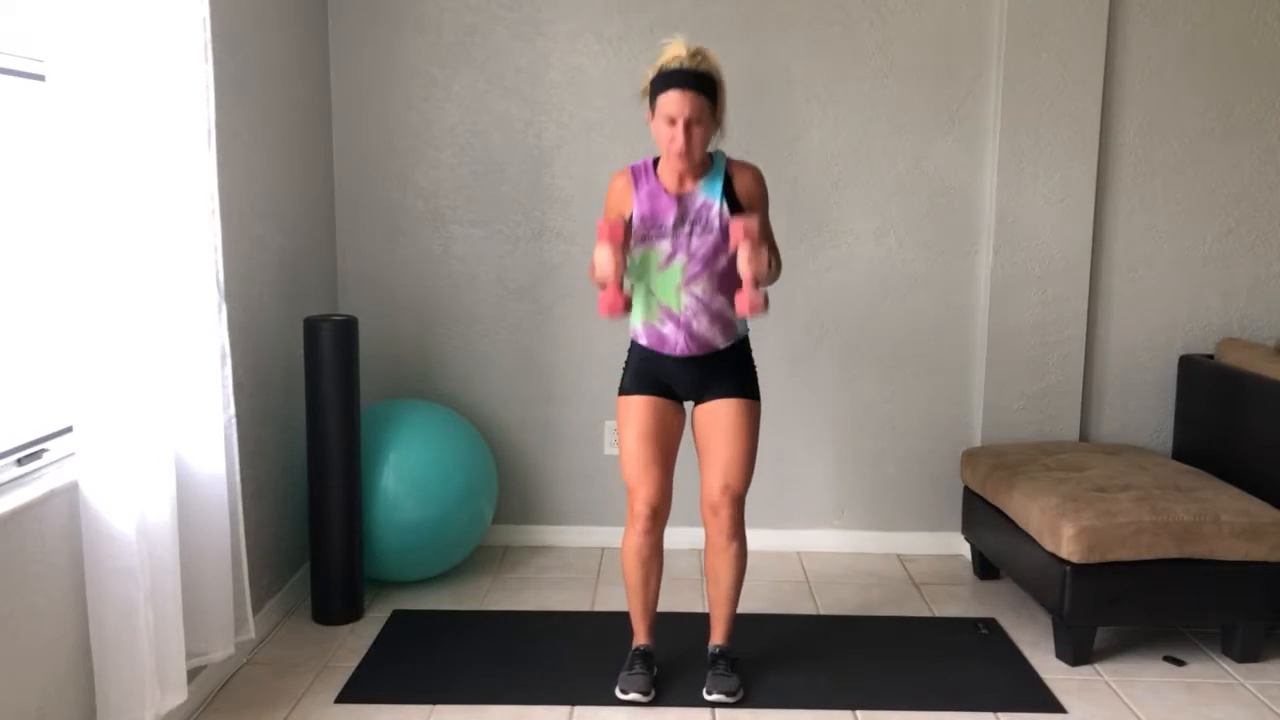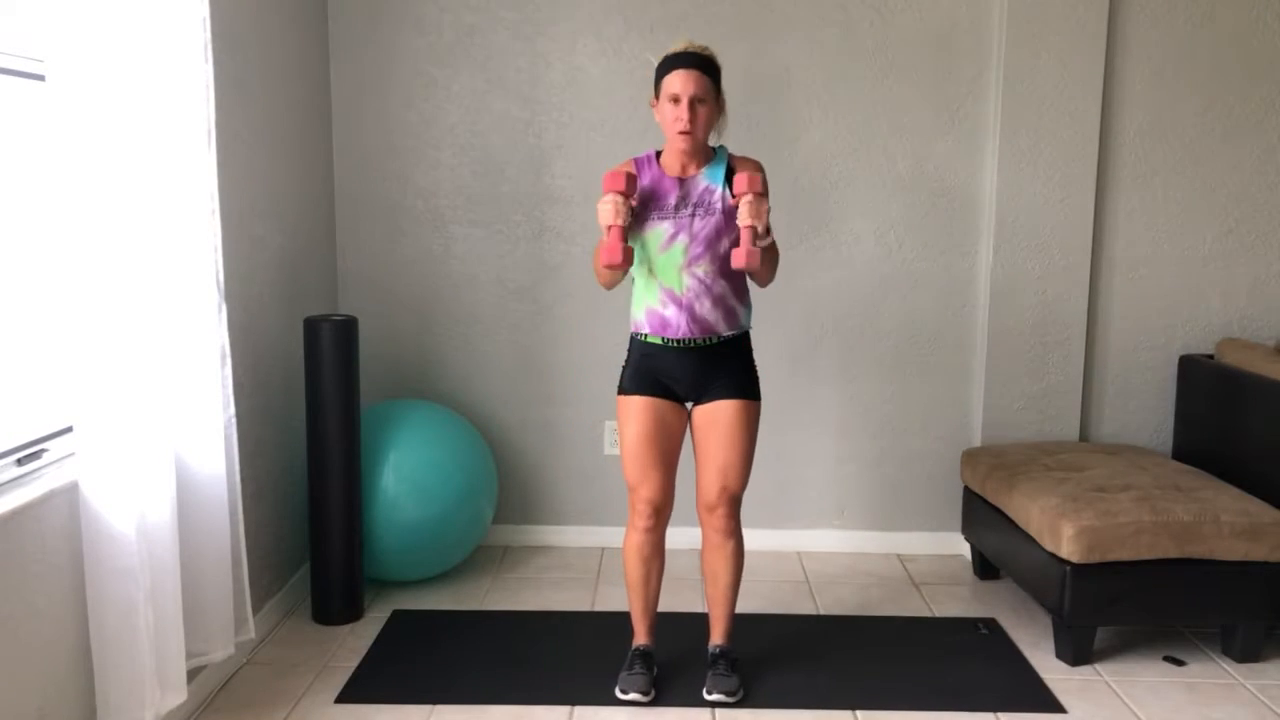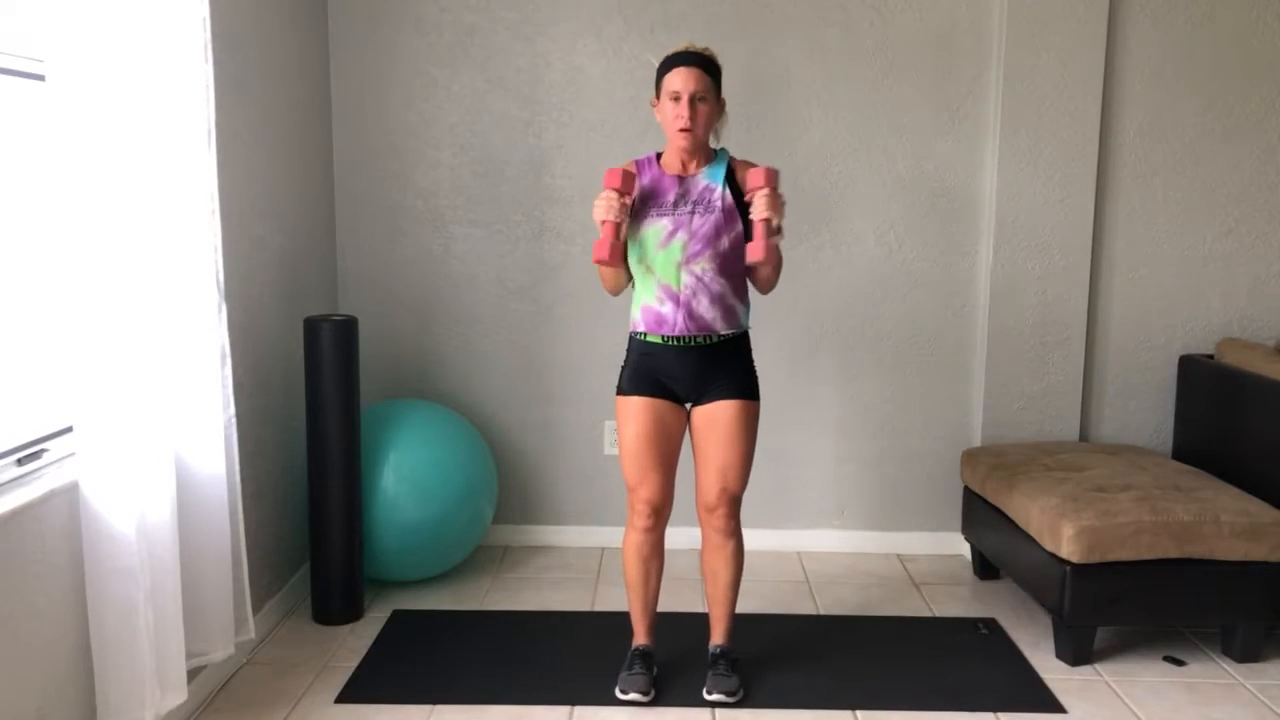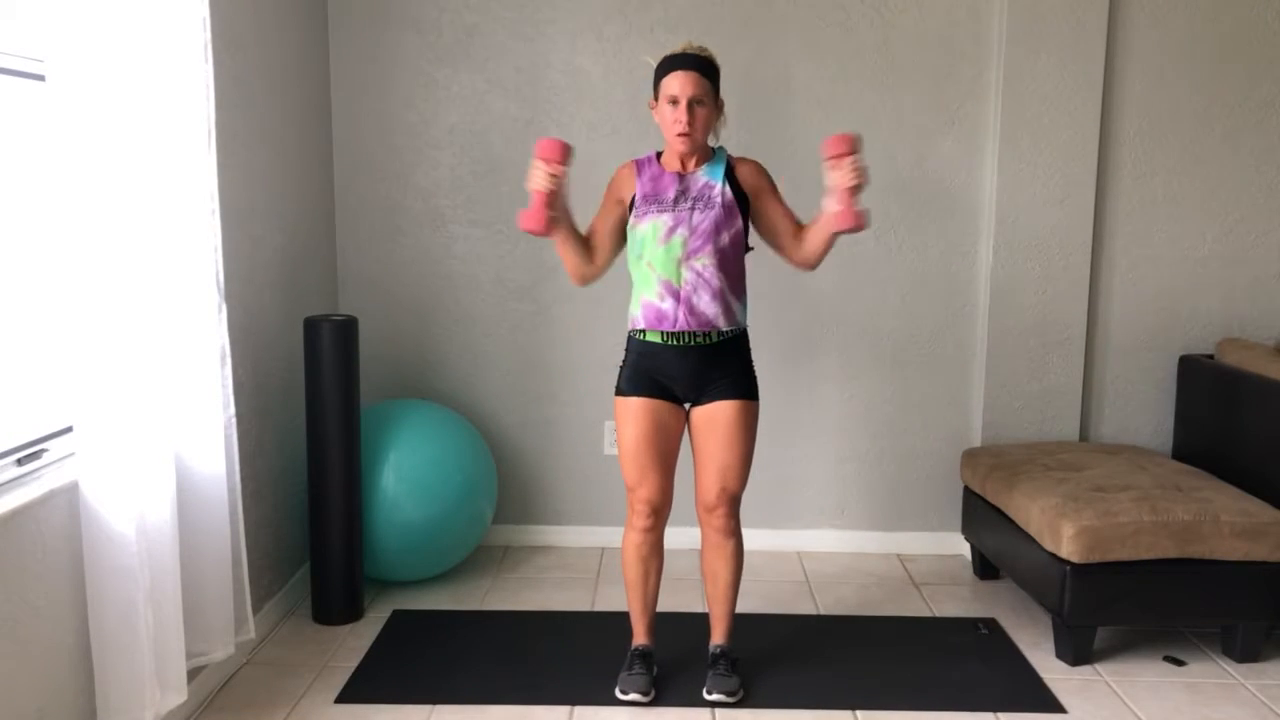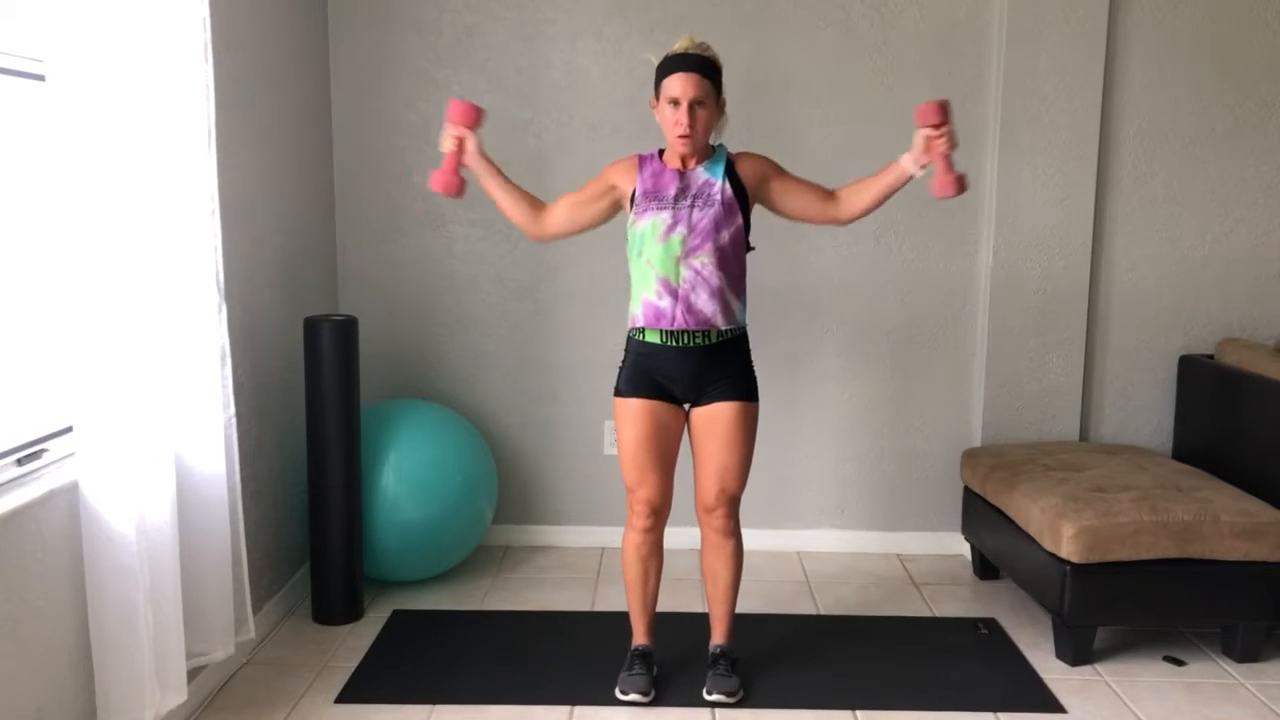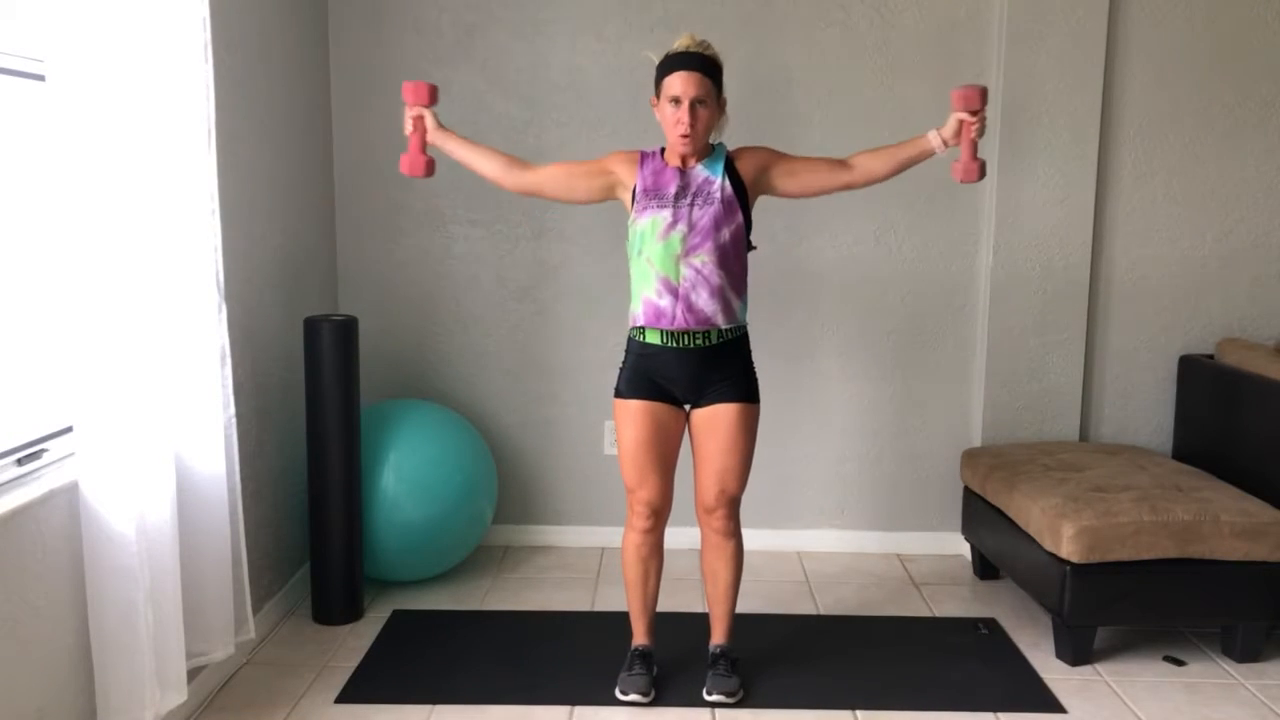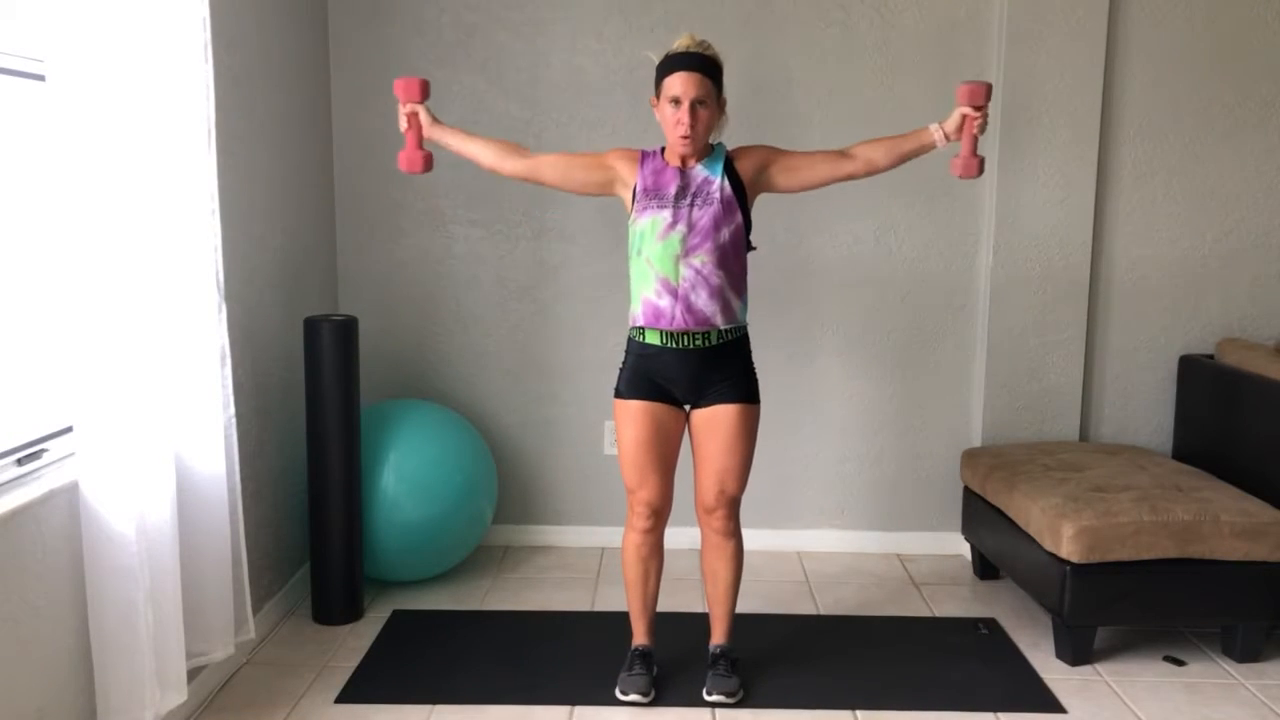
dt=0.2s
person 1, frame 1
left shoulder: (742, 180)
right shoulder: (627, 185)
left elbow: (770, 265)
right elbow: (605, 267)
left wrist: (761, 262)
right wrist: (604, 267)
left hip: (726, 364)
right hip: (650, 364)
left knee: (724, 509)
right knee: (645, 510)
left ankle: (719, 647)
right ankle: (642, 646)
person 1, frame 2
left shoulder: (742, 174)
right shoulder: (631, 176)
left elbow: (765, 276)
right elbow: (605, 278)
left wrist: (760, 233)
right wrist: (608, 229)
left hip: (725, 361)
right hip: (651, 360)
left knee: (720, 510)
right knee: (646, 510)
left ankle: (720, 648)
right ankle: (642, 646)
person 1, frame 3
left shoulder: (743, 177)
right shoulder: (633, 178)
left elbow: (766, 283)
right elbow: (613, 284)
left wrist: (770, 233)
right wrist: (604, 229)
left hip: (724, 361)
right hip: (649, 360)
left knee: (720, 510)
right knee: (646, 509)
left ankle: (720, 648)
right ankle: (641, 646)
person 1, frame 4
left shoulder: (745, 176)
right shoulder: (630, 178)
left elbow: (804, 255)
right elbow: (584, 270)
left wrist: (835, 204)
right wrist: (554, 207)
left hip: (723, 361)
right hip: (648, 359)
left knee: (720, 510)
right knee: (645, 508)
left ankle: (720, 649)
right ankle: (641, 647)
person 1, frame 5
left shoulder: (746, 172)
right shoulder: (629, 175)
left elbow: (835, 209)
right elbow: (540, 224)
left wrist: (908, 165)
right wrist: (476, 162)
left hip: (722, 362)
right hip: (648, 360)
left knee: (719, 511)
right knee: (644, 510)
left ankle: (720, 649)
right ankle: (640, 648)
person 1, frame 6
left shoulder: (747, 168)
right shoulder: (627, 170)
left elbow: (851, 172)
right elbow: (521, 176)
left wrist: (935, 141)
right wrist: (441, 137)
left hip: (723, 361)
right hip: (648, 360)
left knee: (720, 511)
right knee: (645, 510)
left ankle: (720, 649)
right ankle: (640, 648)
person 1, frame 7
left shoulder: (747, 168)
right shoulder: (627, 170)
left elbow: (852, 162)
right elbow: (520, 163)
left wrist: (938, 134)
right wrist: (436, 130)
left hip: (723, 362)
right hip: (648, 361)
left knee: (720, 512)
right knee: (645, 511)
left ankle: (720, 650)
right ankle: (641, 648)
